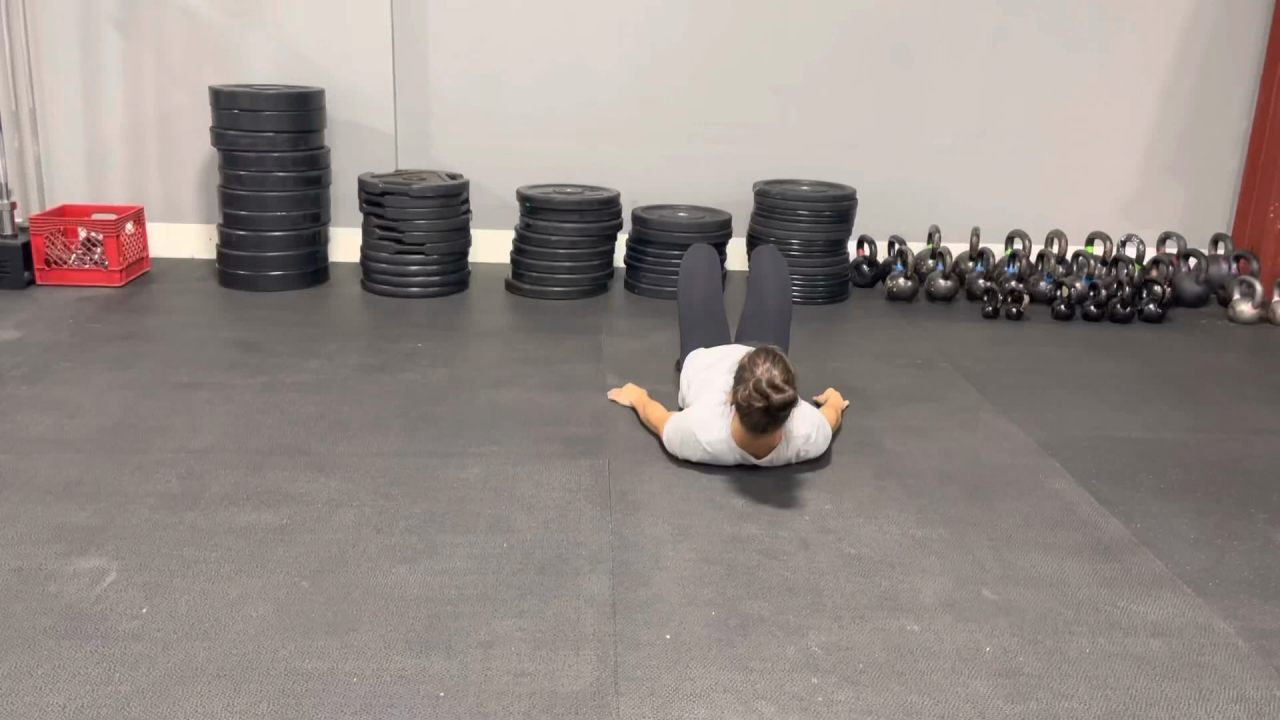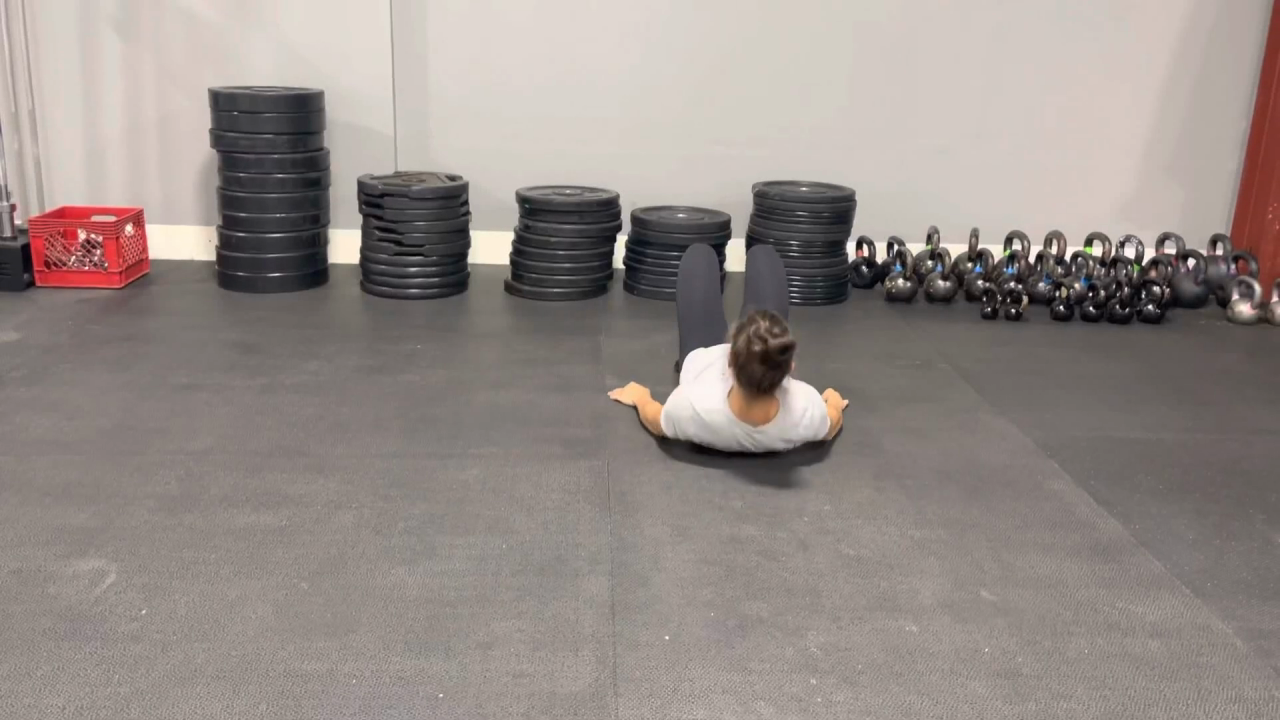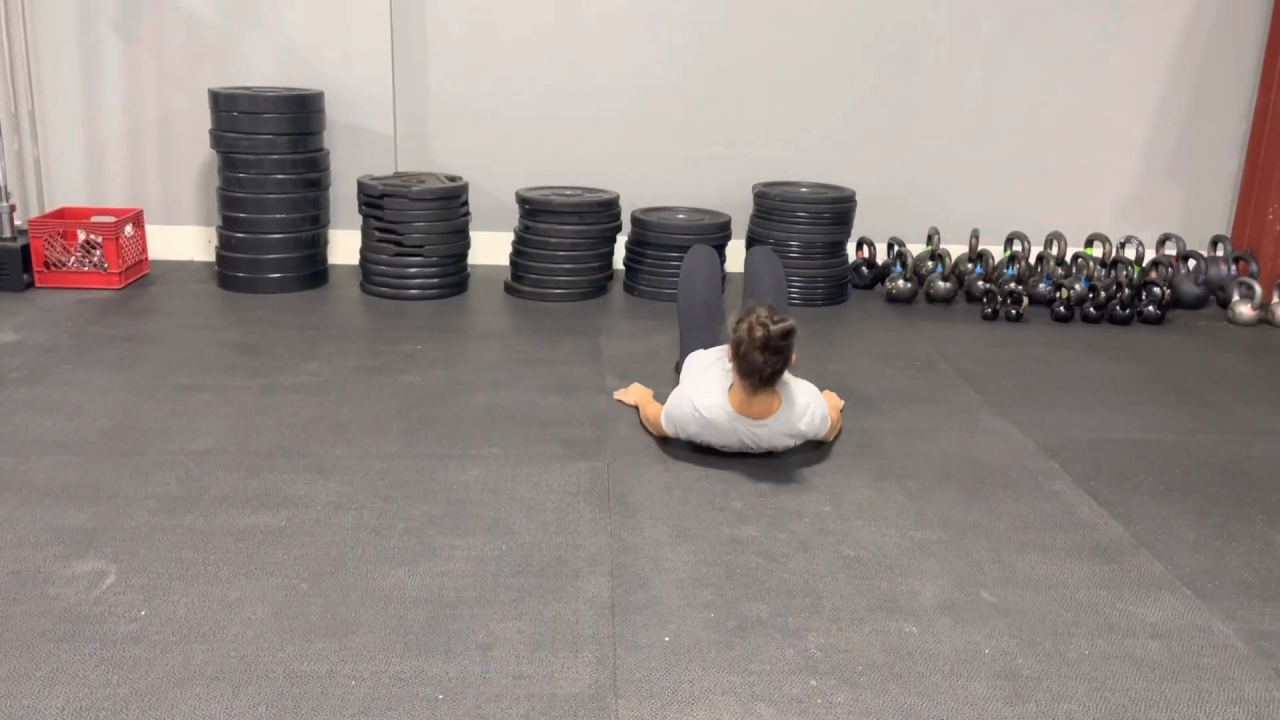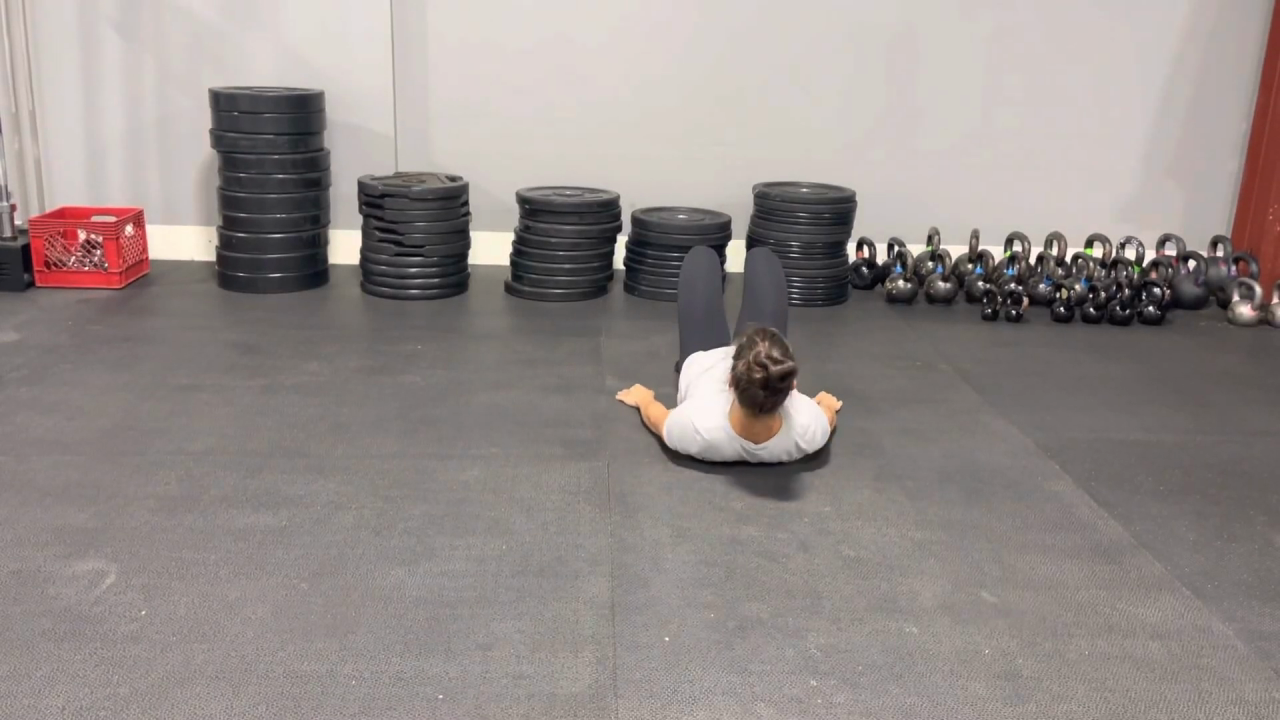
dt=0.4s
person 1, frame 1
left shoulder: (698, 435)
right shoulder: (808, 439)
left elbow: (658, 419)
left wrist: (637, 398)
right wrist: (834, 401)
left knee: (701, 254)
right knee: (767, 255)
person 1, frame 2
left shoulder: (693, 405)
right shoulder: (806, 409)
left elbow: (657, 426)
right elbow: (831, 428)
left wrist: (638, 396)
right wrist: (833, 402)
left knee: (700, 253)
right knee: (762, 254)
person 1, frame 3
left shoulder: (695, 403)
right shoulder: (806, 407)
left elbow: (658, 425)
right elbow: (830, 430)
left wrist: (640, 397)
left knee: (701, 255)
right knee: (761, 256)
person 1, frame 4
left shoulder: (696, 427)
right shoulder: (808, 431)
left elbow: (658, 419)
left wrist: (642, 398)
right wrist: (828, 404)
left knee: (701, 257)
right knee: (761, 258)
